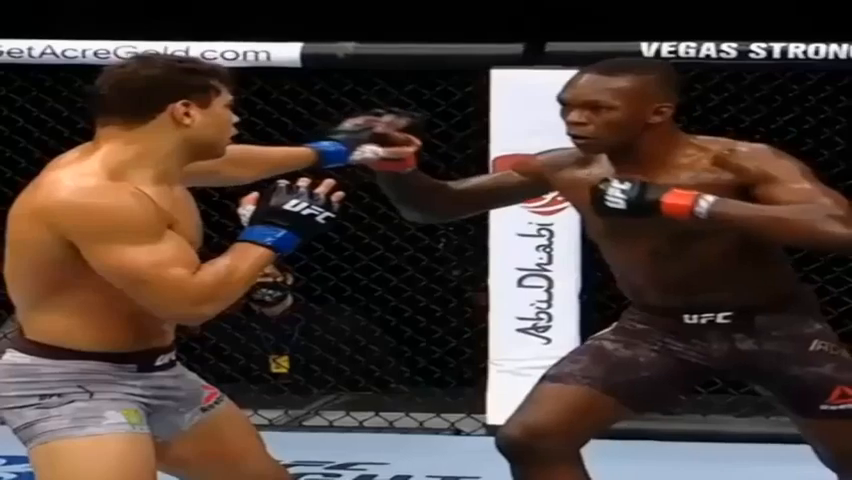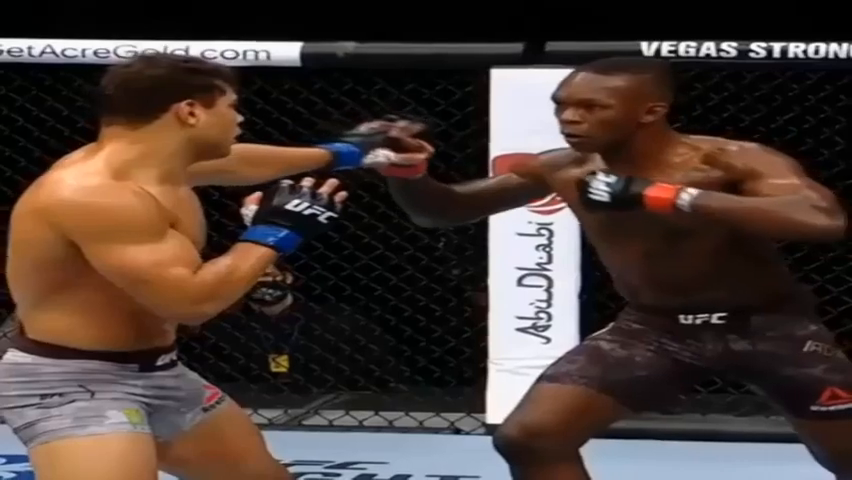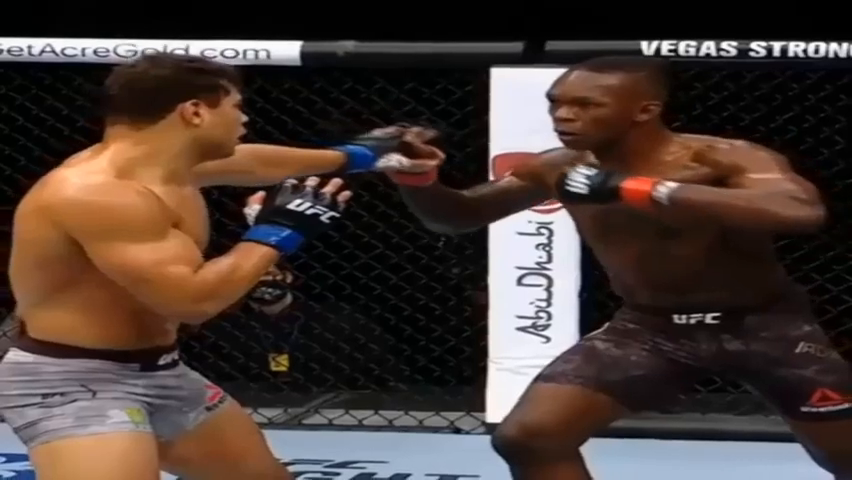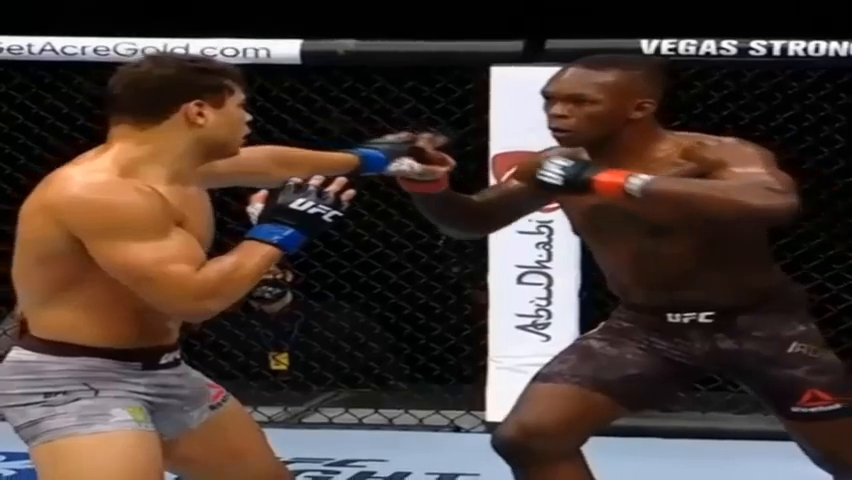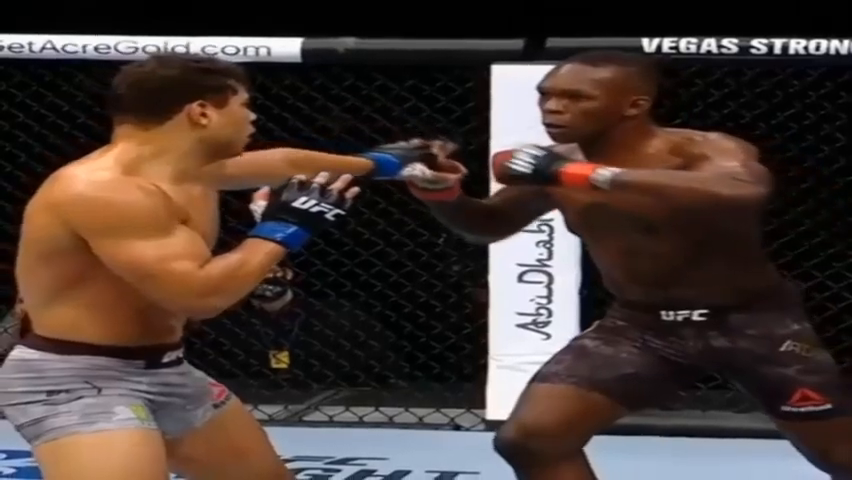
dt=0.3s
person 1, frame 1
left shoulder: (743, 163)
right shoulder: (566, 170)
right elbow: (435, 207)
left wrist: (680, 202)
right wrist: (395, 167)
right hip: (654, 326)
right knee: (528, 439)
person 1, frame 2
left shoulder: (734, 161)
right shoulder: (561, 171)
right elbow: (443, 211)
left wrist: (661, 195)
right wrist: (405, 172)
right hip: (649, 327)
right knee: (526, 438)
person 1, frame 3
left shoulder: (727, 158)
right shoulder: (559, 169)
left elbow: (804, 211)
right elbow: (456, 217)
left wrist: (639, 188)
right wrist: (416, 178)
left hip: (762, 323)
right hip: (645, 326)
right knee: (526, 438)
person 1, frame 4
left shoulder: (716, 154)
right shoulder: (558, 166)
left elbow: (775, 201)
right elbow: (470, 222)
left wrist: (610, 181)
right wrist: (427, 184)
left hip: (757, 321)
right hip: (641, 326)
right knee: (525, 438)
person 1, frame 5
left shoulder: (708, 150)
right shoulder: (556, 165)
left elbow: (744, 190)
right elbow: (488, 226)
left wrist: (587, 175)
right wrist: (439, 190)
left hip: (752, 320)
right hip: (637, 323)
right knee: (529, 439)
person 2, frame 1
left shoulder: (148, 162)
right shoulder: (90, 196)
left elbow: (225, 162)
right elbow: (191, 303)
left wrist: (326, 152)
right wrist: (271, 234)
left hip: (157, 373)
right hip: (69, 385)
person 2, frame 2
left shoulder: (156, 162)
right shoulder: (91, 195)
left elbow: (234, 163)
right elbow: (192, 301)
left wrist: (338, 154)
right wrist: (274, 234)
left hip: (158, 373)
right hip: (69, 384)
person 2, frame 3
left shoulder: (168, 163)
right shoulder: (95, 194)
left elbow: (251, 162)
right elbow: (193, 300)
left wrist: (352, 157)
right wrist: (276, 233)
left hip: (159, 373)
right hip: (70, 383)
person 2, frame 4
left shoulder: (176, 163)
right shoulder: (97, 193)
left elbow: (265, 163)
right elbow: (196, 298)
left wrist: (365, 160)
right wrist: (279, 231)
left hip: (162, 372)
right hip: (72, 383)
person 2, frame 5
left shoulder: (194, 167)
right shoulder: (102, 192)
left elbow: (281, 162)
right elbow: (202, 295)
left wrist: (377, 163)
right wrist: (283, 228)
left hip: (164, 372)
right hip: (73, 380)
